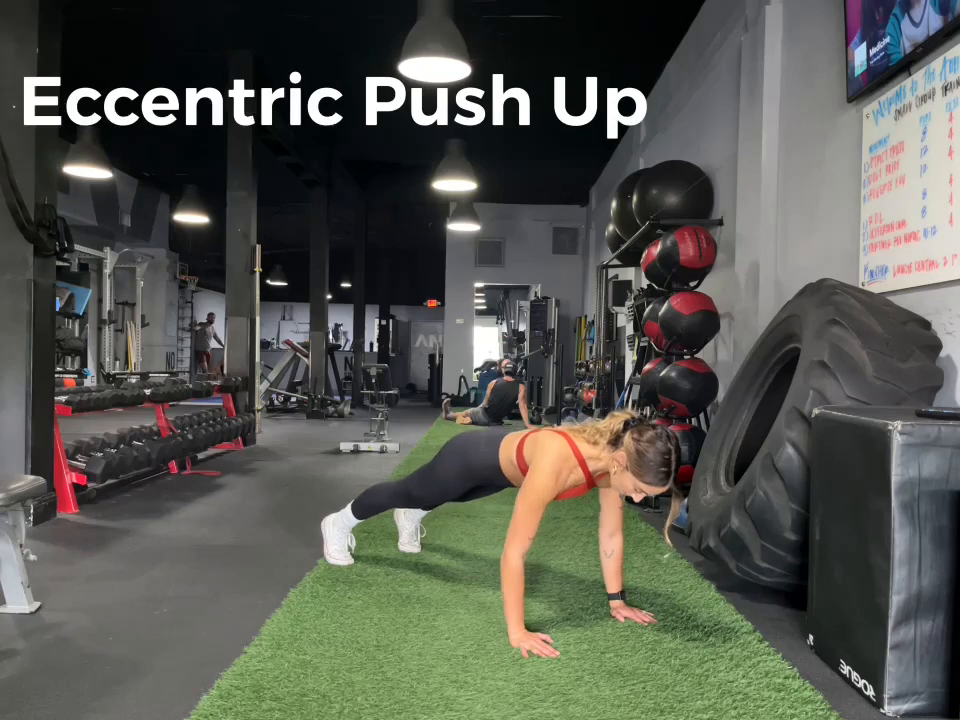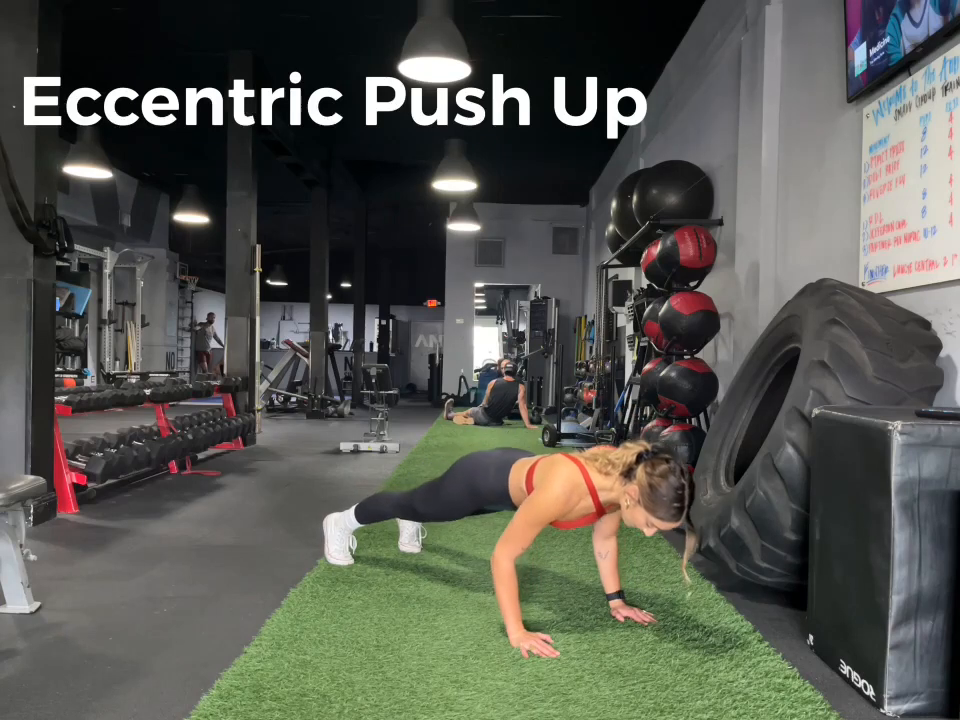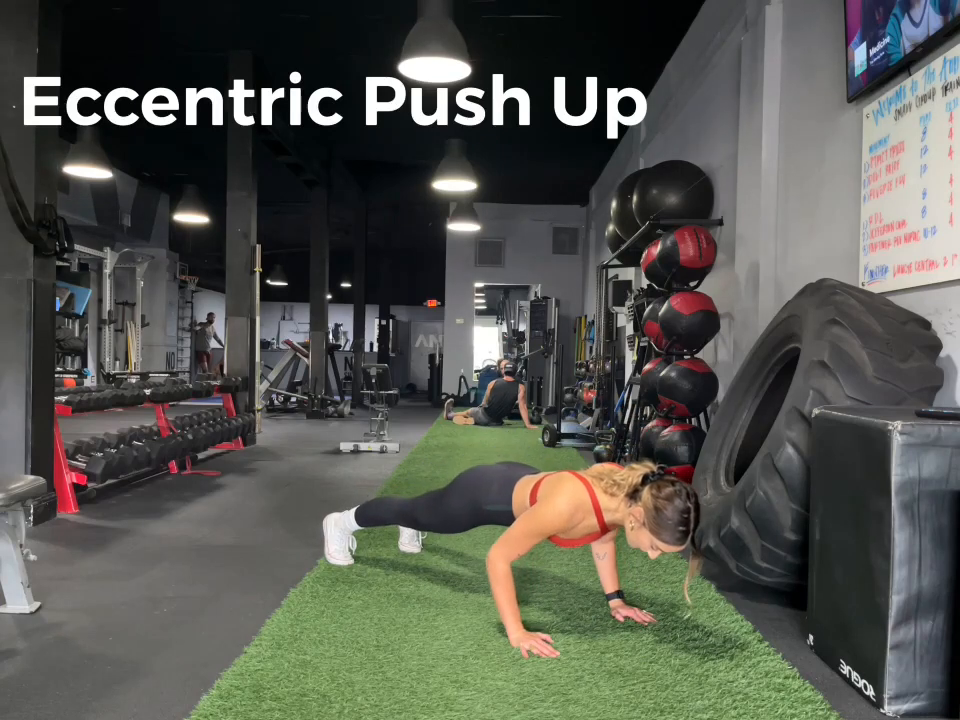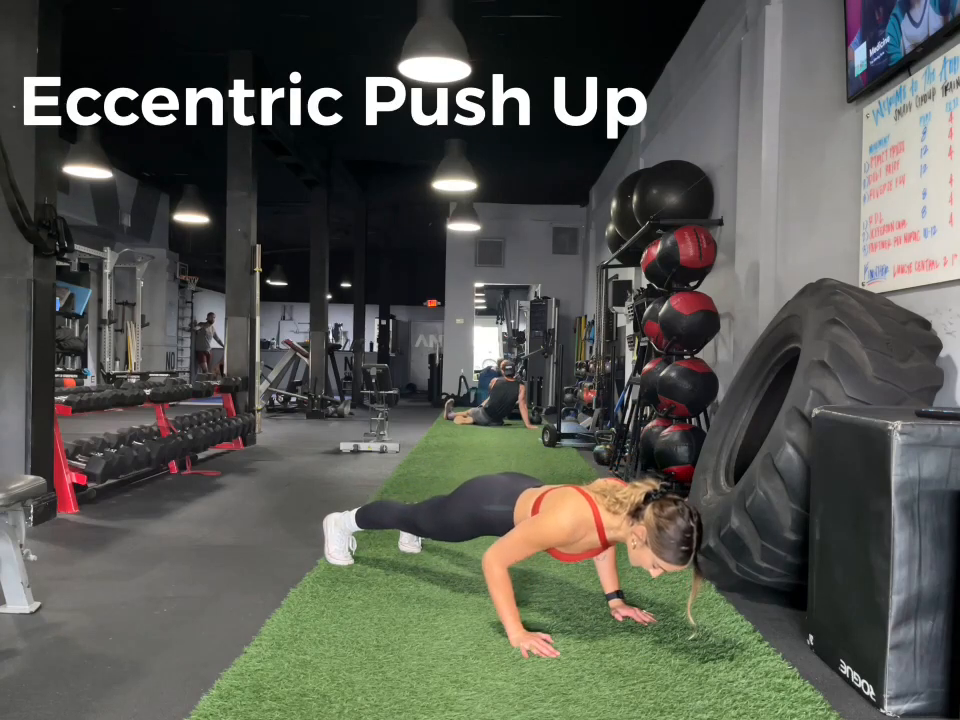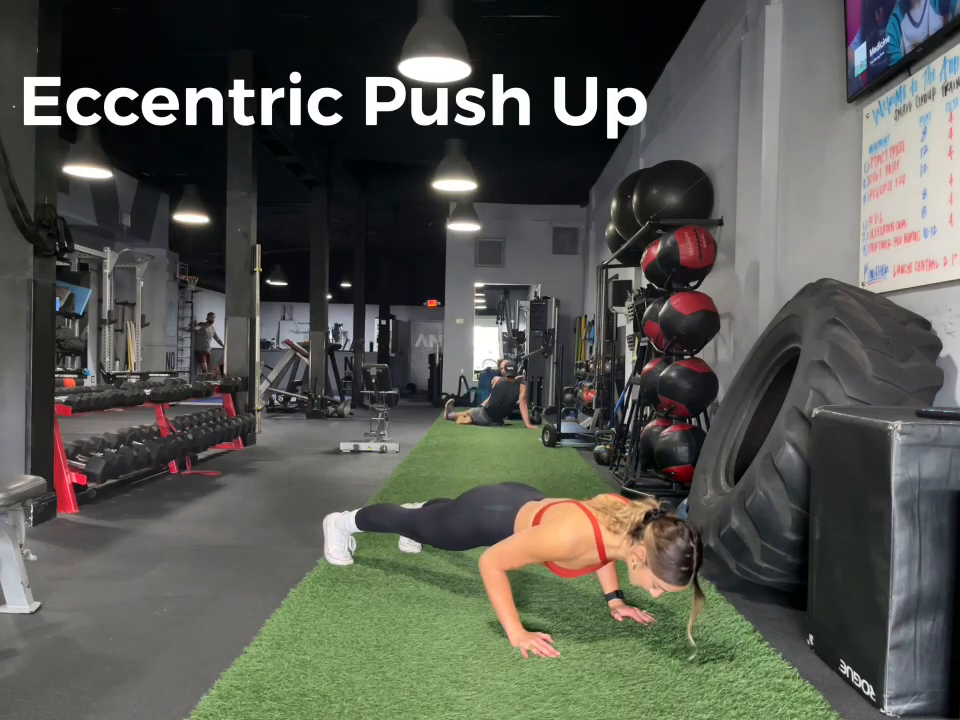
dt=0.4s
person 1, frame 1
left shoulder: (616, 457)
right shoulder: (555, 462)
left elbow: (612, 534)
right elbow: (514, 552)
left wrist: (616, 599)
right wrist: (516, 631)
left hip: (505, 455)
right hip: (474, 457)
left knee: (437, 498)
right knee: (407, 493)
left ankle: (410, 520)
right ankle: (339, 522)
person 1, frame 2
left shoulder: (626, 479)
right shoulder: (565, 488)
left elbow: (604, 538)
right elbow: (503, 556)
left wrist: (616, 599)
right wrist: (517, 632)
left hip: (515, 471)
right hip: (483, 480)
right knee: (411, 504)
left ankle: (412, 523)
right ankle: (341, 522)
person 1, frame 3
left shoulder: (630, 493)
right shoulder: (568, 505)
left elbow: (603, 539)
right elbow: (497, 558)
left wrist: (615, 599)
right wrist: (516, 632)
left hip: (519, 484)
right hip: (484, 494)
right knee: (413, 513)
left ankle: (412, 529)
right ankle: (342, 522)
person 1, frame 4
left shoulder: (631, 506)
right shoulder: (570, 520)
right elbow: (493, 560)
left wrist: (614, 598)
right wrist: (516, 632)
left hip: (521, 494)
right hip: (487, 505)
right knee: (414, 519)
left ankle: (414, 526)
right ankle: (342, 522)
person 1, frame 5
left shoulder: (633, 521)
right shoulder: (570, 537)
right elbow: (490, 564)
left wrist: (614, 599)
right wrist: (516, 633)
left hip: (522, 504)
right hip: (487, 517)
right knee: (413, 528)
left ankle: (416, 509)
right ankle: (342, 523)
